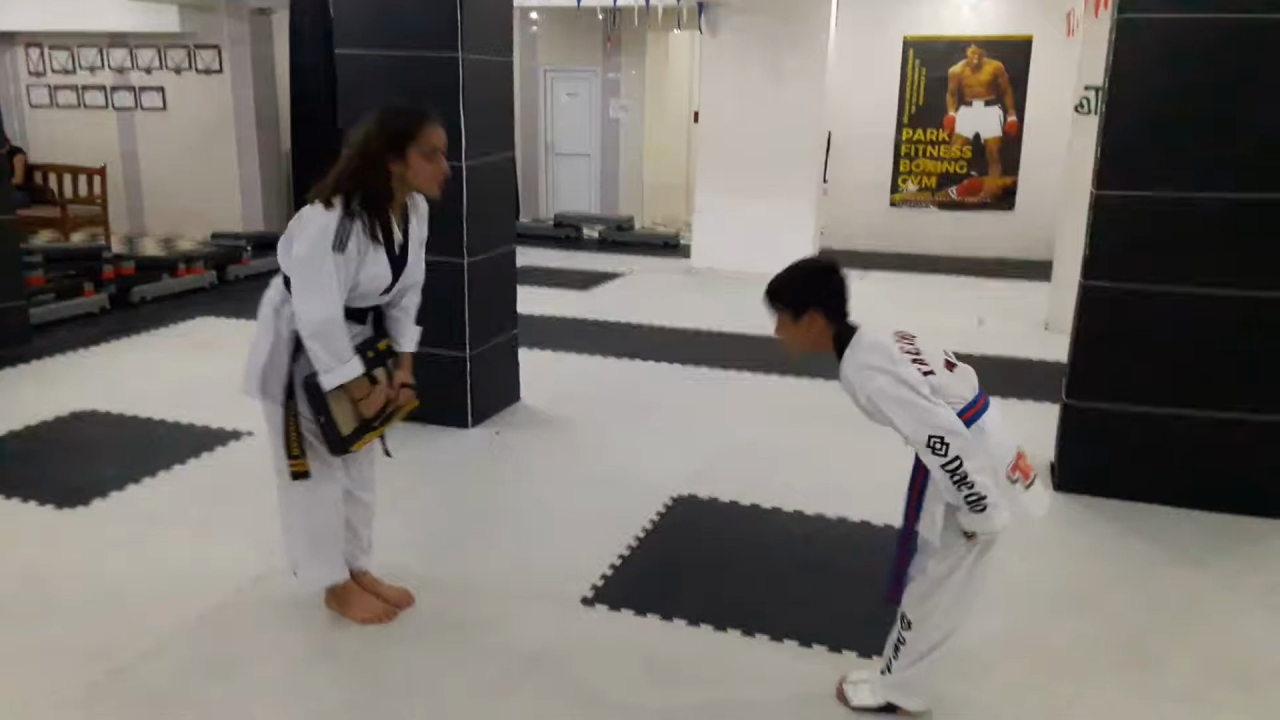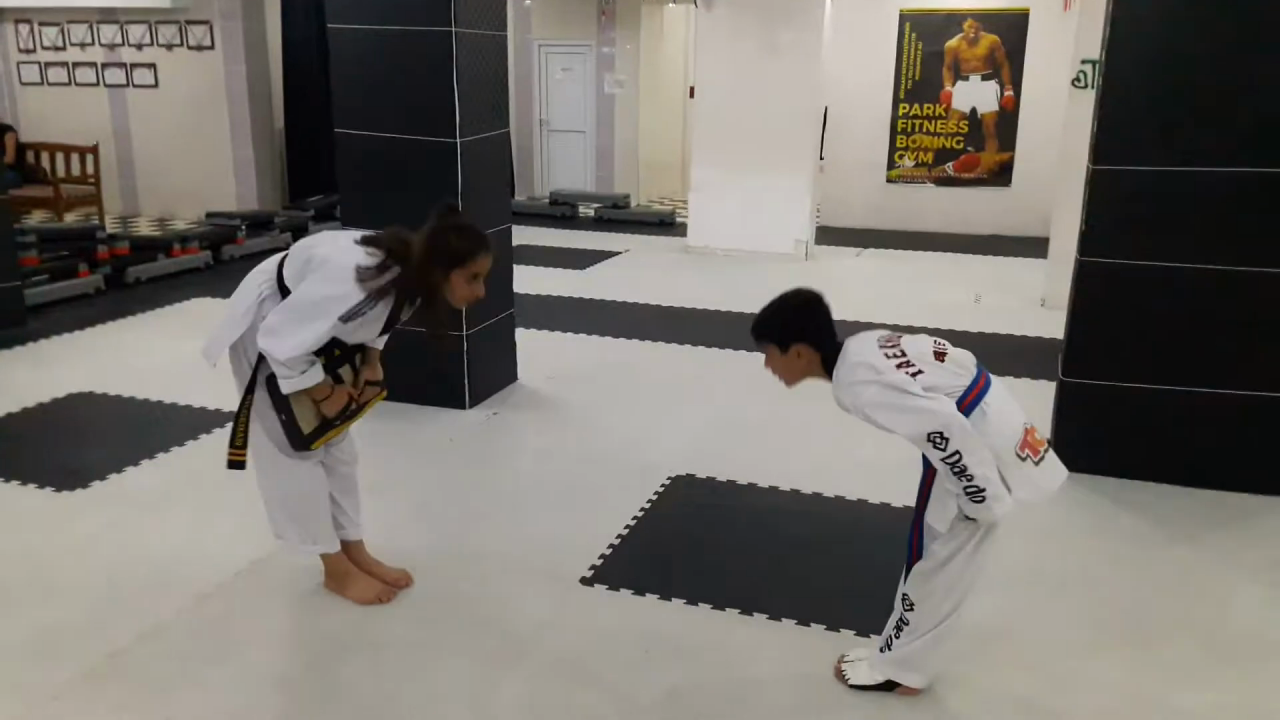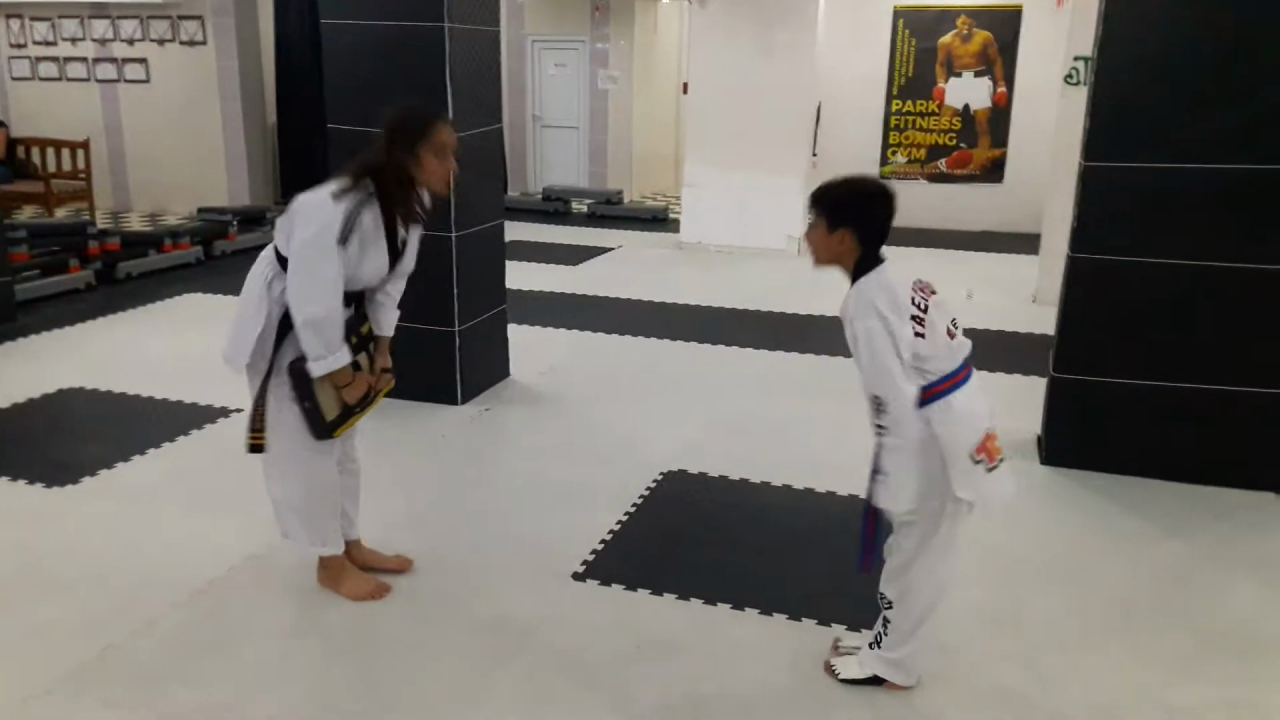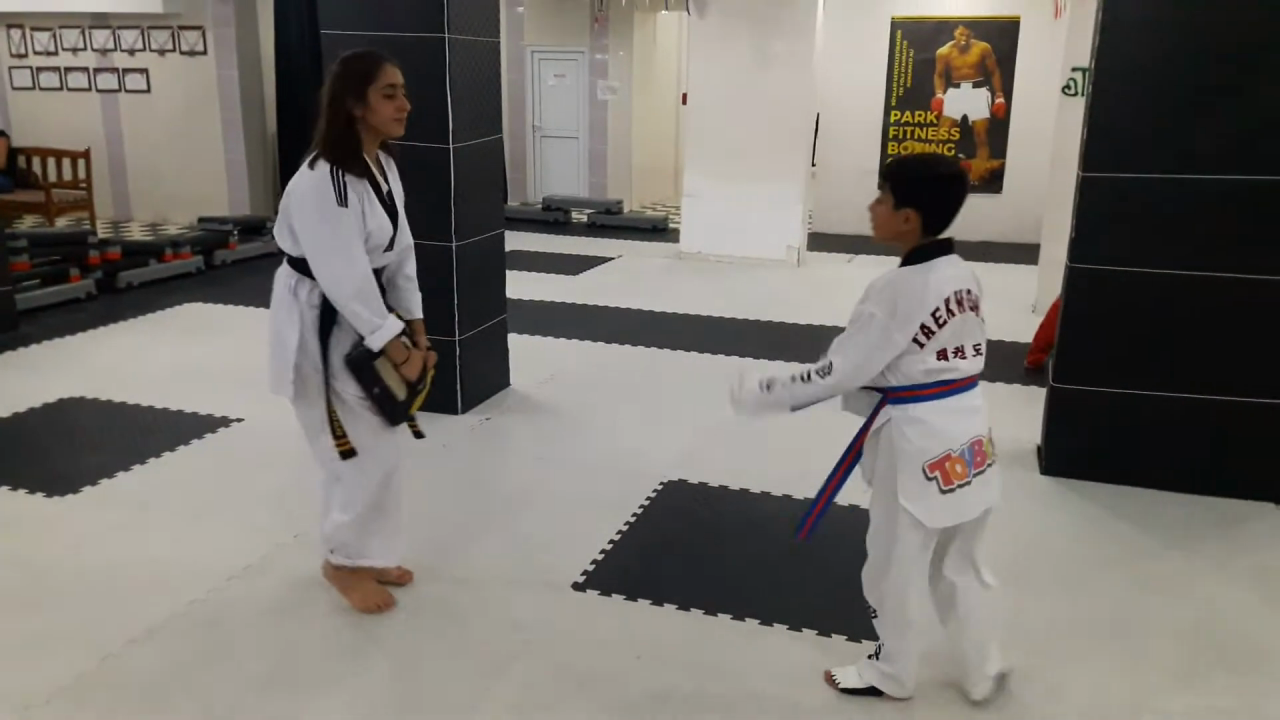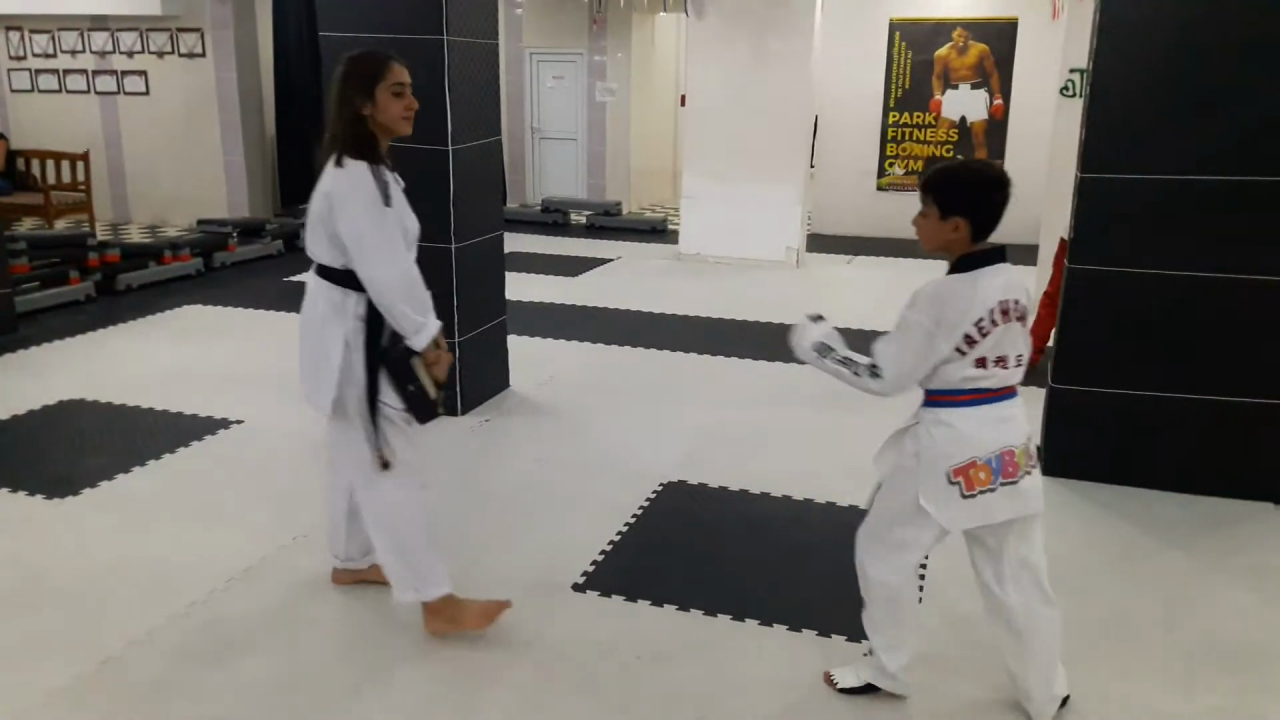
dt=0.3s
person 1, frame 1
left shoulder: (414, 209)
right shoulder: (333, 222)
left elbow: (406, 290)
right elbow: (318, 316)
left wrist: (403, 365)
right wrist: (358, 388)
left hip: (354, 339)
right hip: (302, 347)
left knee: (357, 463)
right knee: (315, 466)
left ankle: (356, 569)
right ankle: (335, 585)
person 1, frame 2
left shoulder: (412, 269)
right shoulder: (355, 285)
right elbow: (281, 339)
left wrist: (370, 361)
right wrist: (321, 391)
left hip: (316, 322)
right hip: (271, 324)
left knee: (334, 441)
right knee: (290, 445)
left ankle: (353, 550)
right ankle: (335, 566)
person 1, frame 3
left shoulder: (409, 202)
right shoulder: (342, 211)
left elbow: (390, 278)
right elbow: (313, 303)
left wrist: (381, 351)
right wrist: (342, 373)
left hip: (328, 309)
right hip: (282, 318)
left knee: (337, 433)
right knee: (303, 438)
left ankle: (347, 542)
right ankle: (329, 559)
person 1, frame 4
left shoulder: (381, 166)
right shoulder: (322, 182)
left elbow: (399, 253)
right elbow: (343, 278)
left wrist: (416, 330)
right wrist: (395, 347)
left hip: (355, 322)
right hip: (319, 326)
left knee: (357, 446)
right knee: (370, 450)
left ankle: (353, 553)
right ankle: (349, 563)
person 1, frame 5
left shoulder: (370, 169)
right shoulder: (354, 180)
left elbow: (400, 261)
right elbow: (387, 276)
left wrist: (430, 330)
right wrist: (429, 343)
left hip: (366, 329)
right hip: (351, 335)
left knee: (360, 456)
right knee: (395, 466)
left ankle: (350, 560)
right ankle: (437, 602)
person 2, frame 1
left shoulder: (863, 370)
right shoulder: (872, 342)
left elbow: (940, 435)
left wrist: (978, 510)
left hip: (969, 467)
right hip: (972, 446)
left knee: (938, 581)
right knee: (933, 570)
left ankle: (901, 689)
right ankle: (902, 674)
person 2, frame 2
left shoulder: (856, 386)
right shoulder: (865, 347)
left elbow: (942, 429)
right elbow: (948, 359)
left wrist: (981, 501)
left hip: (980, 445)
right hip: (989, 417)
left knee: (941, 562)
right knee: (933, 547)
left ankle: (901, 666)
right ankle: (899, 653)
person 2, frame 3
left shoulder: (866, 302)
right shoulder: (893, 281)
left elbow: (892, 400)
left wrist: (897, 487)
left hip: (943, 433)
right hip: (959, 415)
left knee: (914, 553)
right knee: (915, 547)
left ankle: (891, 661)
right ankle: (887, 642)
person 2, frame 4
left shoulder: (893, 291)
right shoulder: (963, 275)
left elbow: (837, 373)
left wrist: (762, 393)
right wrist: (877, 394)
left hip: (918, 442)
right hip: (968, 434)
left knee: (896, 566)
right knee: (960, 564)
left ankle: (891, 672)
right ankle: (983, 669)
person 2, frame 5
left shoulder: (938, 299)
right shoulder: (1012, 284)
left elbow: (883, 376)
left wrist: (815, 342)
left hip: (948, 448)
right hip: (1006, 440)
left knee: (883, 553)
right knee: (1019, 577)
left ankle: (887, 668)
